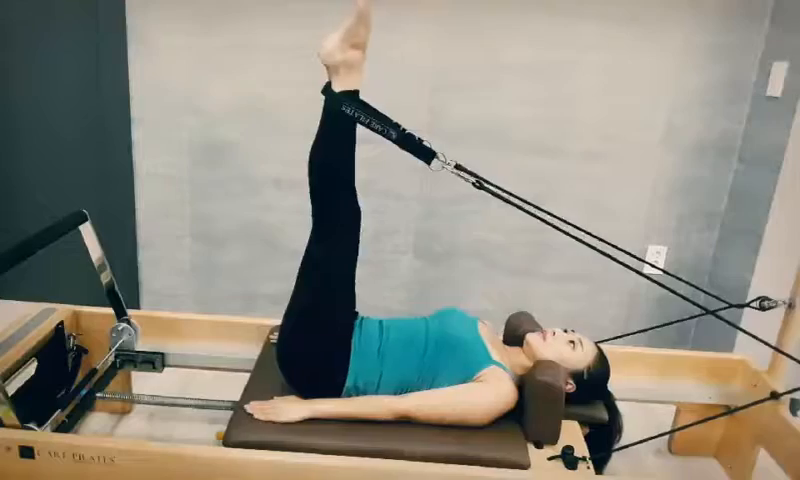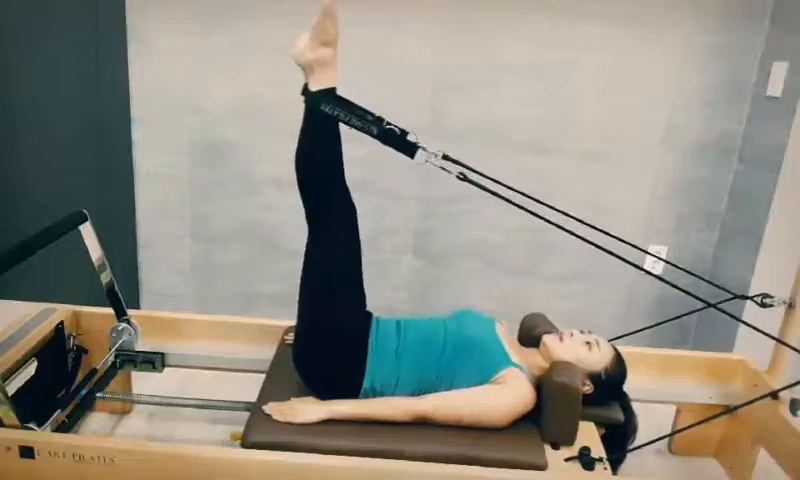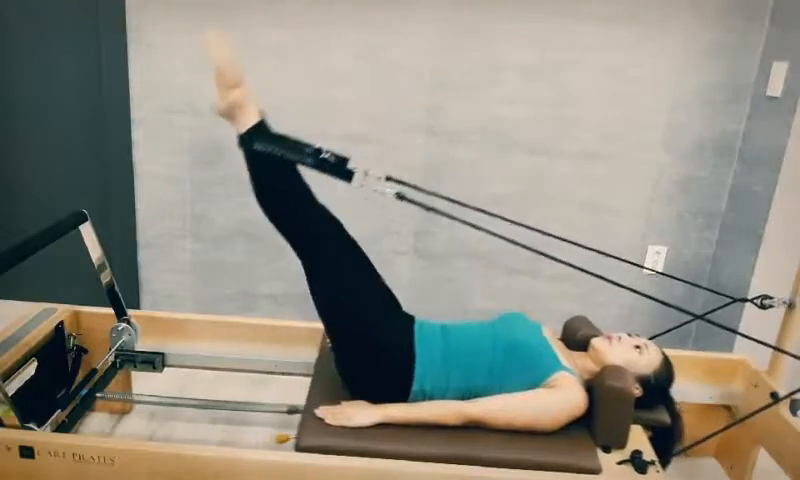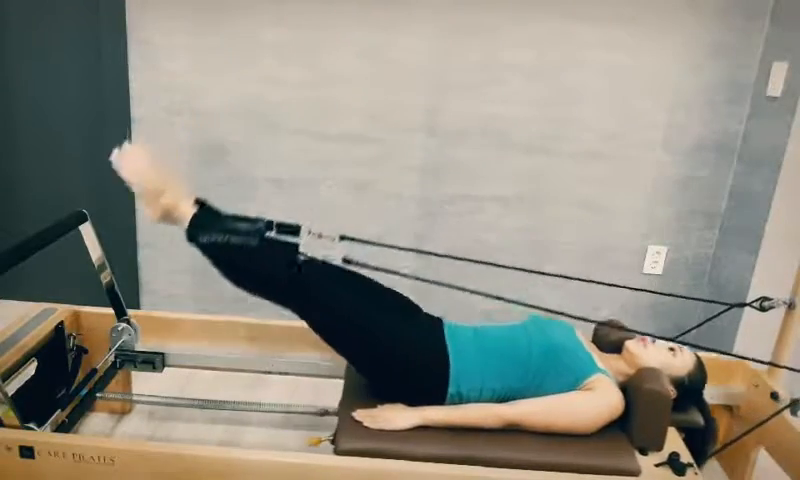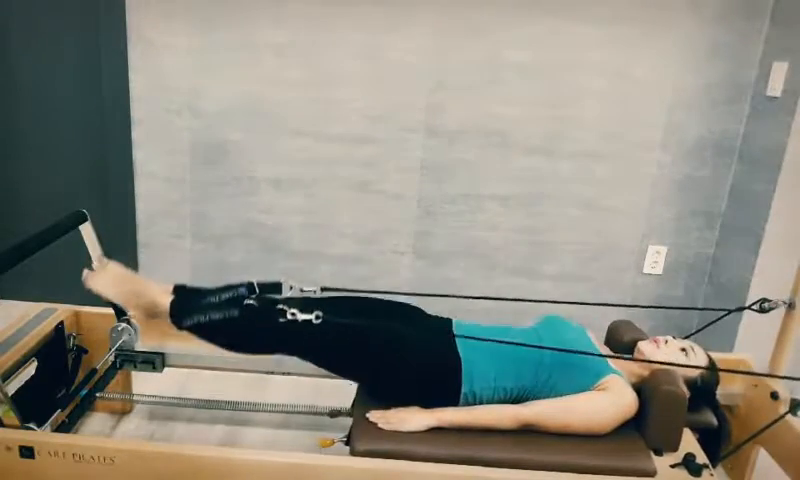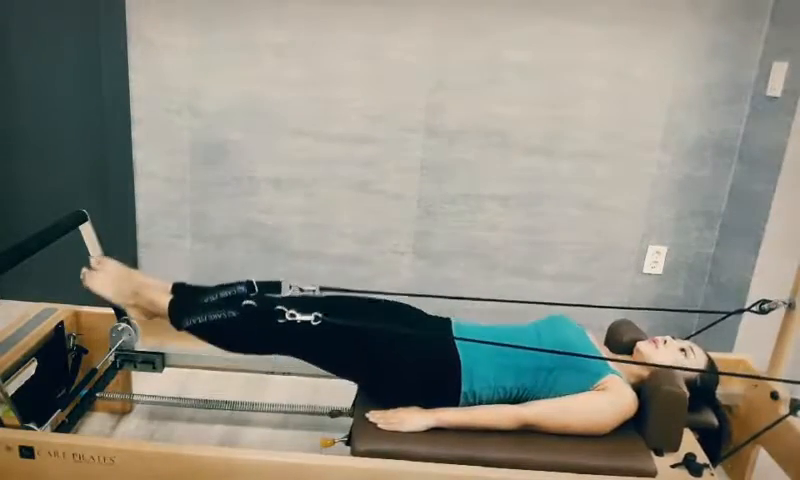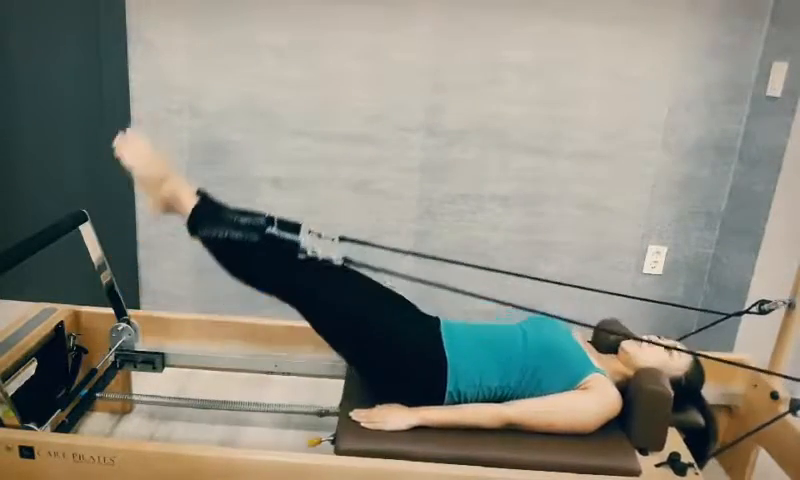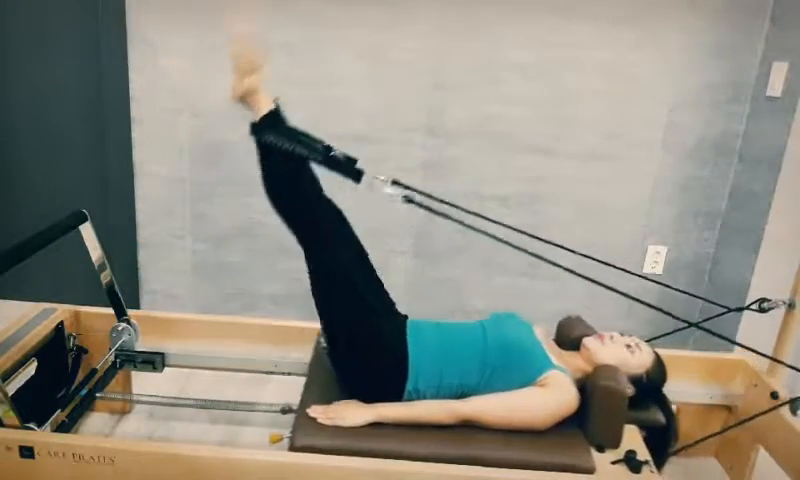
dt=0.5s
person 1, frame 1
left shoulder: (500, 392)
right shoulder: (489, 338)
left elbow: (401, 407)
left wrist: (308, 407)
left hip: (324, 365)
right hip: (345, 338)
left knee: (335, 225)
person 1, frame 2
left shoulder: (517, 395)
right shoulder: (505, 339)
left elbow: (418, 410)
left wrist: (325, 409)
left hip: (341, 368)
right hip: (359, 340)
left knee: (331, 221)
right knee: (334, 214)
person 1, frame 3
left shoulder: (569, 400)
right shoulder: (549, 345)
left elbow: (468, 412)
left wrist: (377, 412)
left hip: (390, 372)
right hip: (407, 335)
left knee: (319, 238)
right knee: (321, 232)
left ankle: (246, 119)
right ankle: (248, 120)
person 1, frame 4
left shoulder: (605, 401)
right shoulder: (584, 348)
left elbow: (505, 414)
left wrist: (415, 415)
left hip: (428, 371)
right hip: (436, 337)
left knee: (304, 282)
right knee: (308, 269)
left ankle: (182, 210)
right ankle: (184, 207)
person 1, frame 5
left shoulder: (620, 401)
right shoulder: (595, 347)
left elbow: (523, 415)
left wrist: (429, 416)
left hip: (444, 377)
right hip: (443, 337)
left knee: (294, 328)
right knee: (294, 306)
left ankle: (164, 303)
right ankle: (163, 297)
person 1, frame 6
left shoulder: (618, 403)
right shoulder: (596, 351)
left elbow: (521, 415)
left wrist: (428, 417)
left hip: (442, 377)
right hip: (440, 338)
left knee: (296, 329)
right knee: (284, 303)
left ankle: (162, 303)
right ankle: (161, 293)
person 1, frame 7
left shoulder: (603, 401)
right shoulder: (581, 351)
left elbow: (505, 414)
left wrist: (413, 415)
left hip: (428, 374)
right hip: (434, 334)
left knee: (303, 278)
right knee: (306, 262)
left ankle: (185, 203)
right ankle: (184, 198)
person 1, frame 8
left shoulder: (561, 398)
right shoulder: (542, 342)
left elbow: (464, 410)
left wrist: (369, 412)
left hip: (385, 372)
right hip: (400, 339)
left knee: (322, 230)
right knee: (326, 225)
left ankle: (262, 106)
right ankle: (263, 107)
